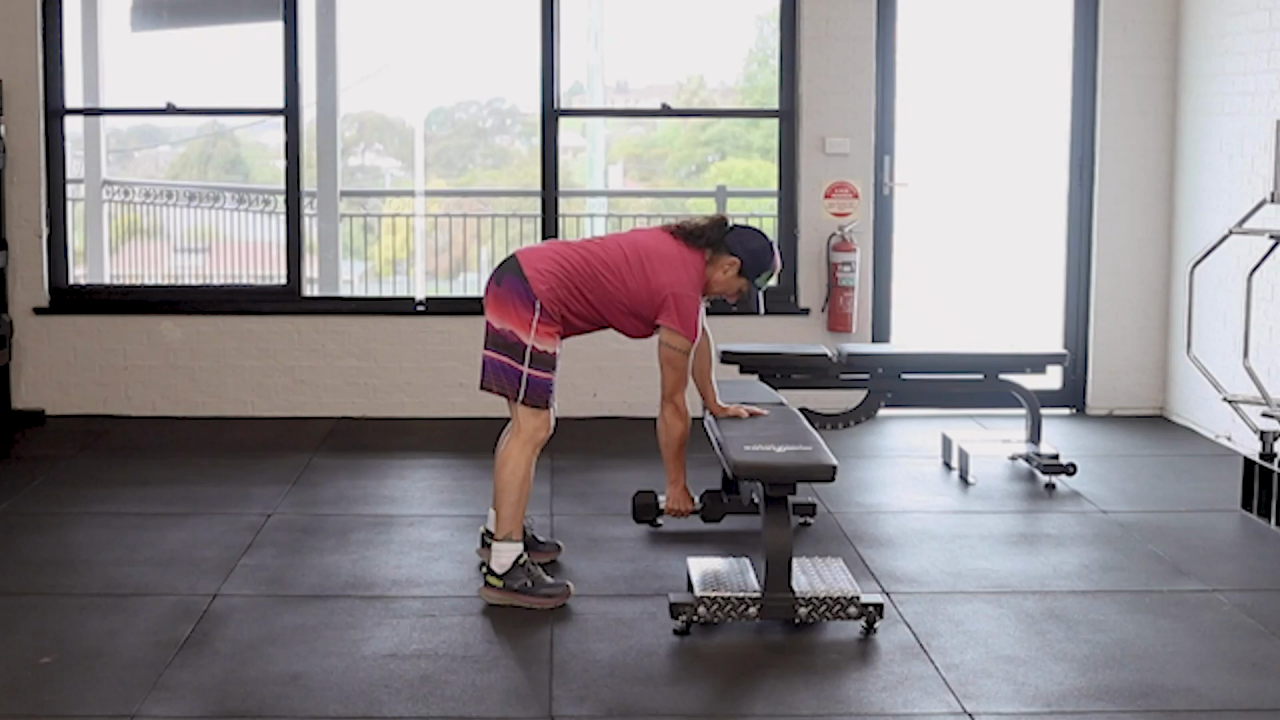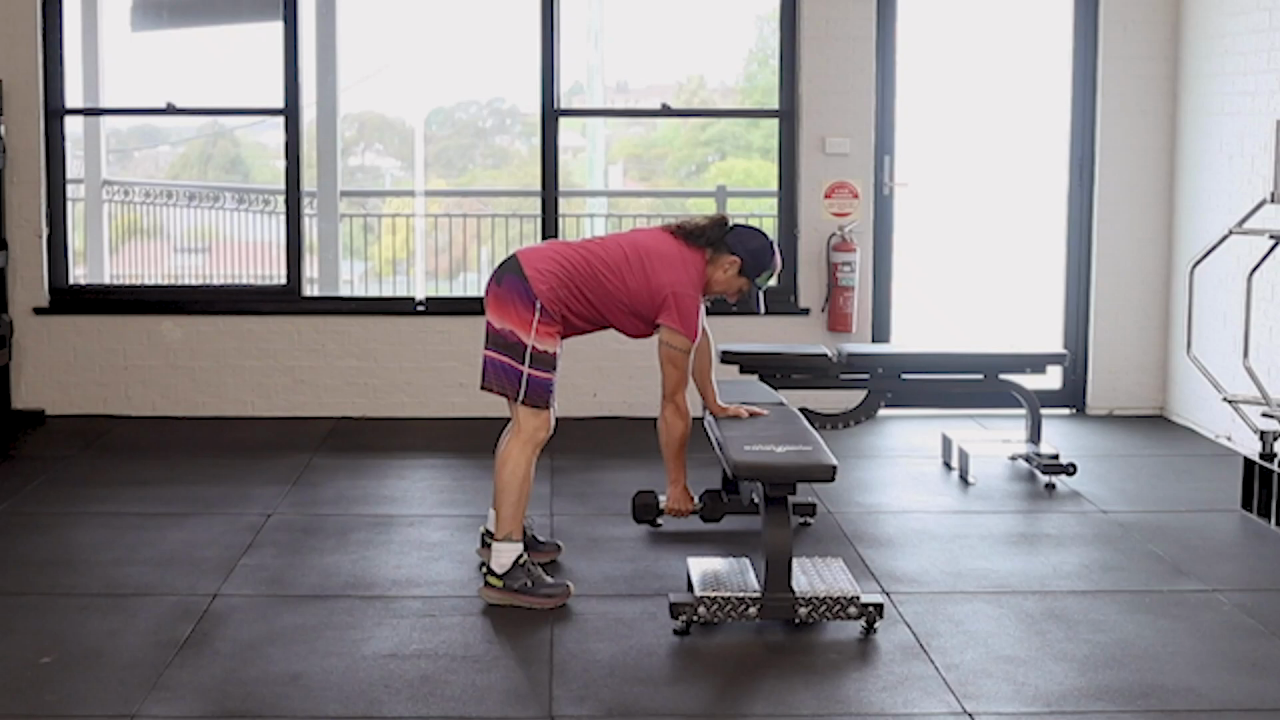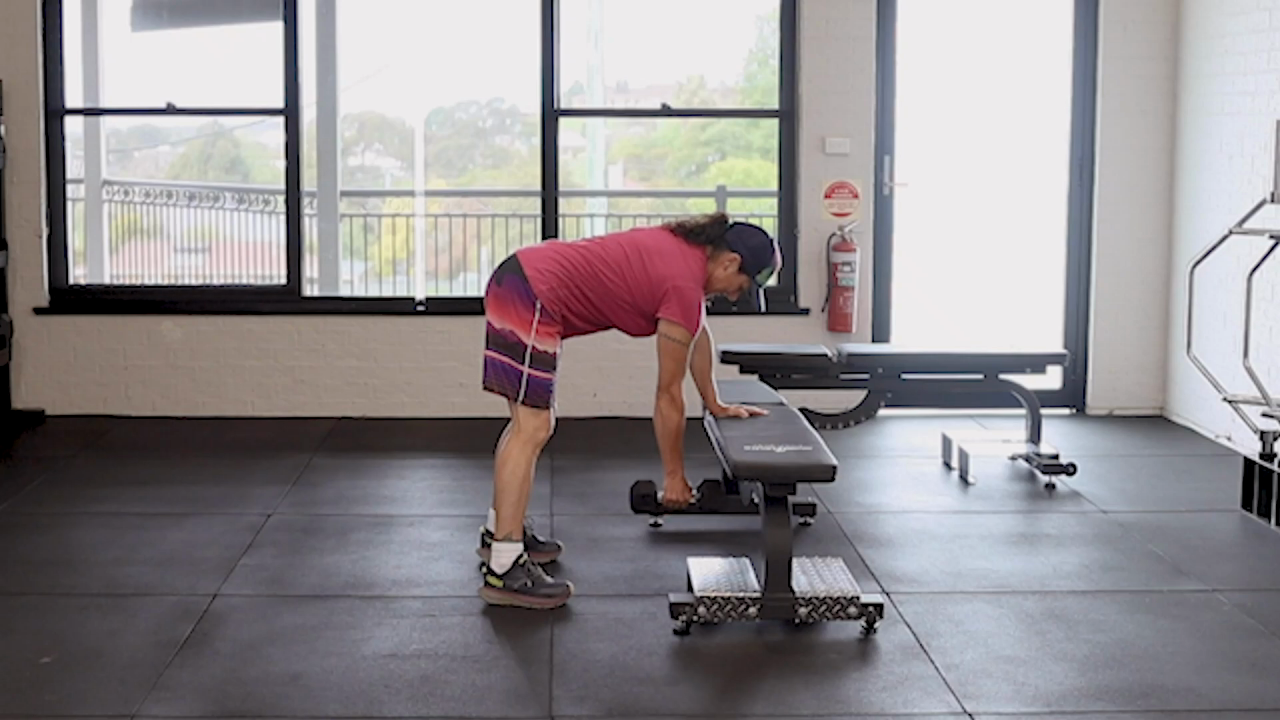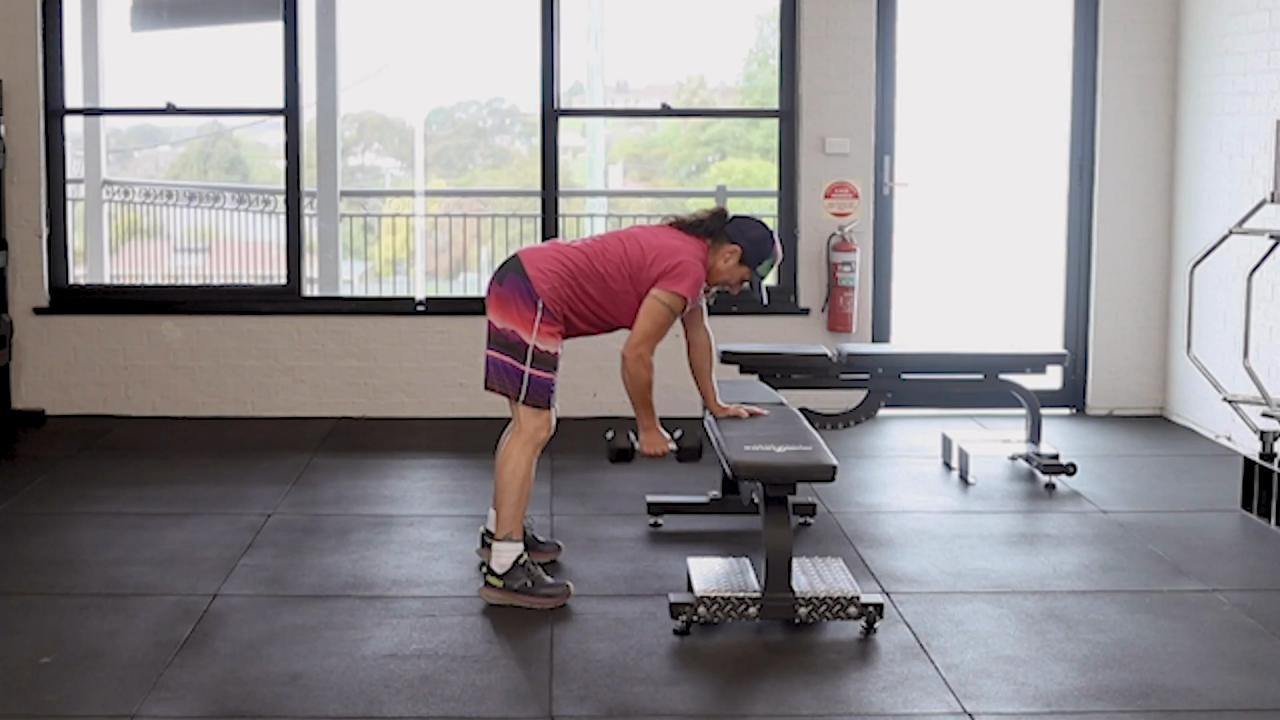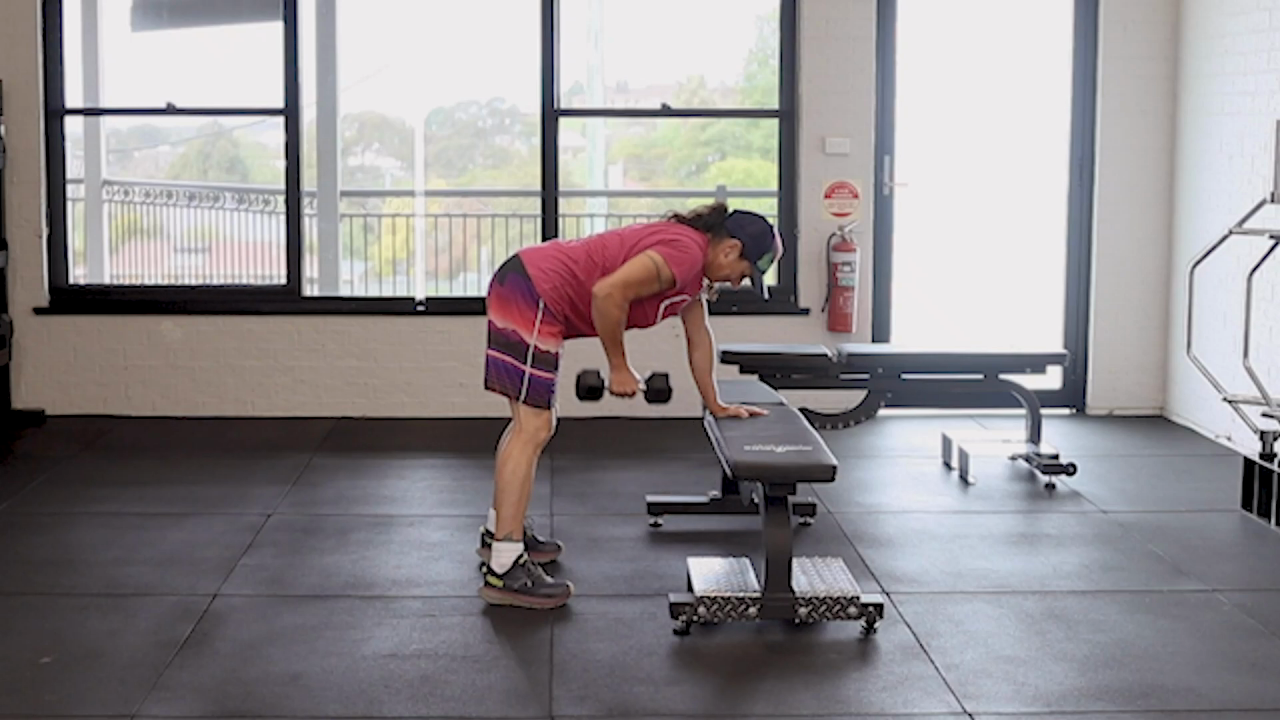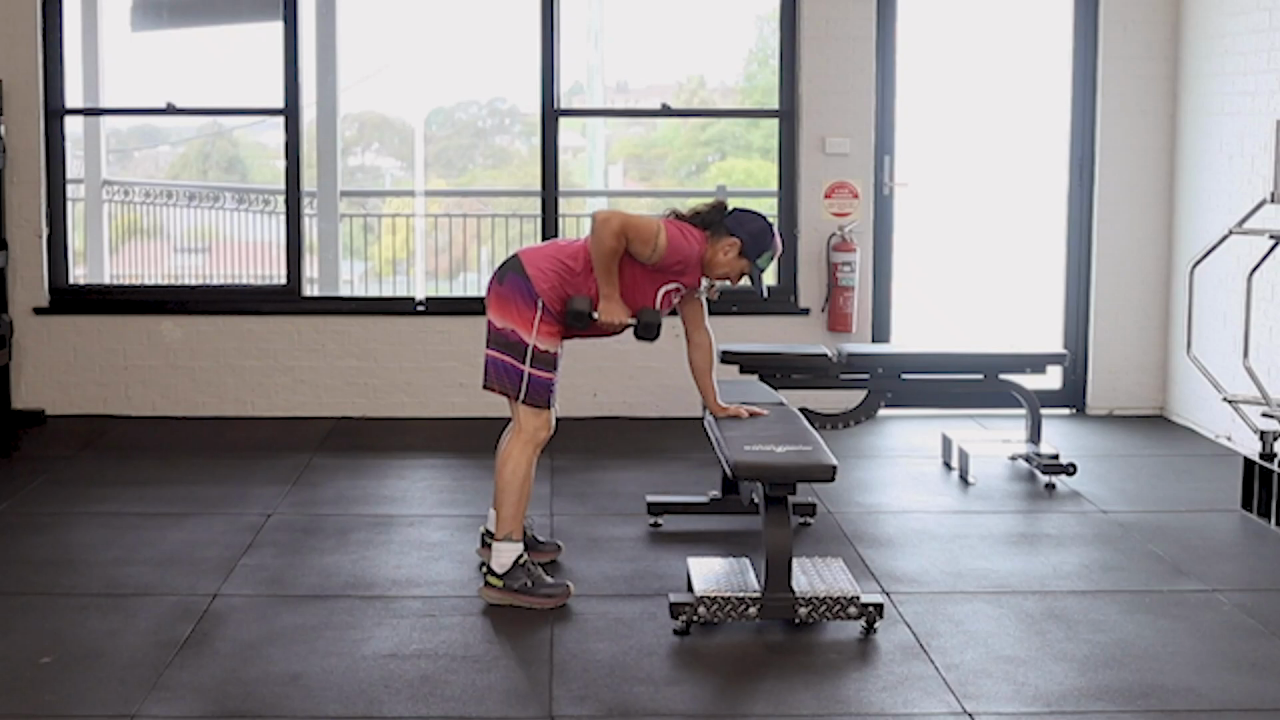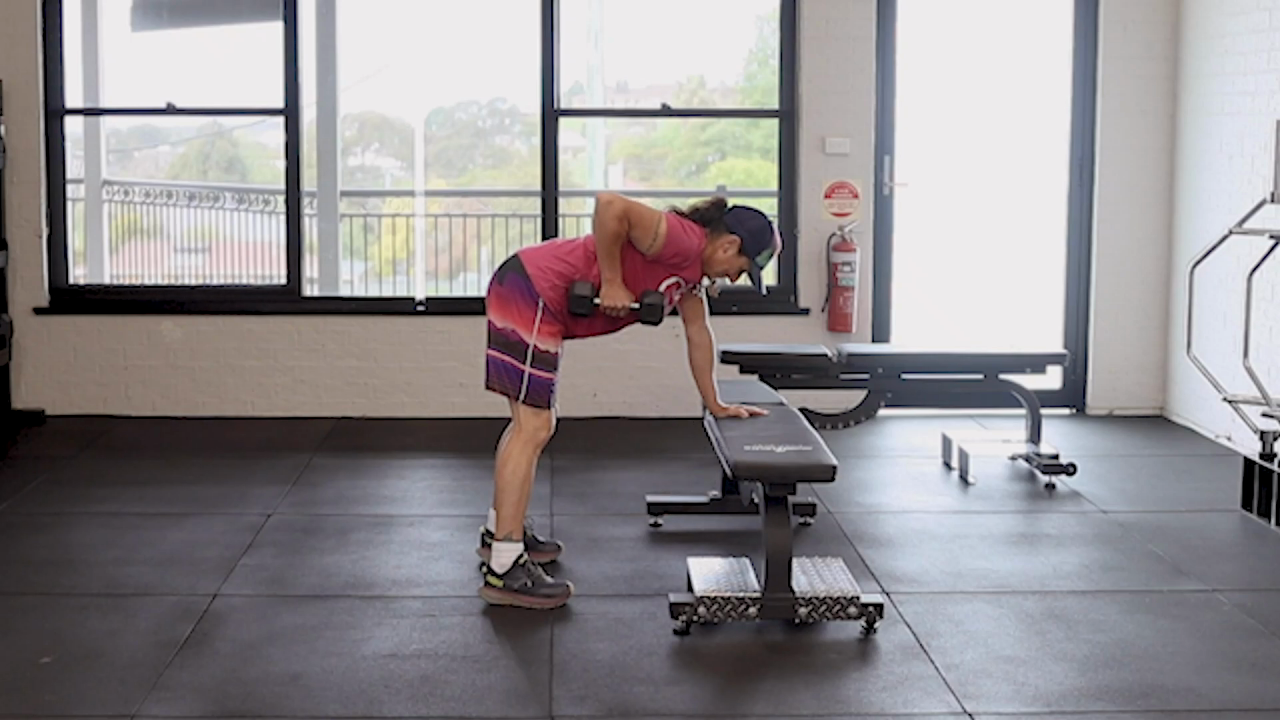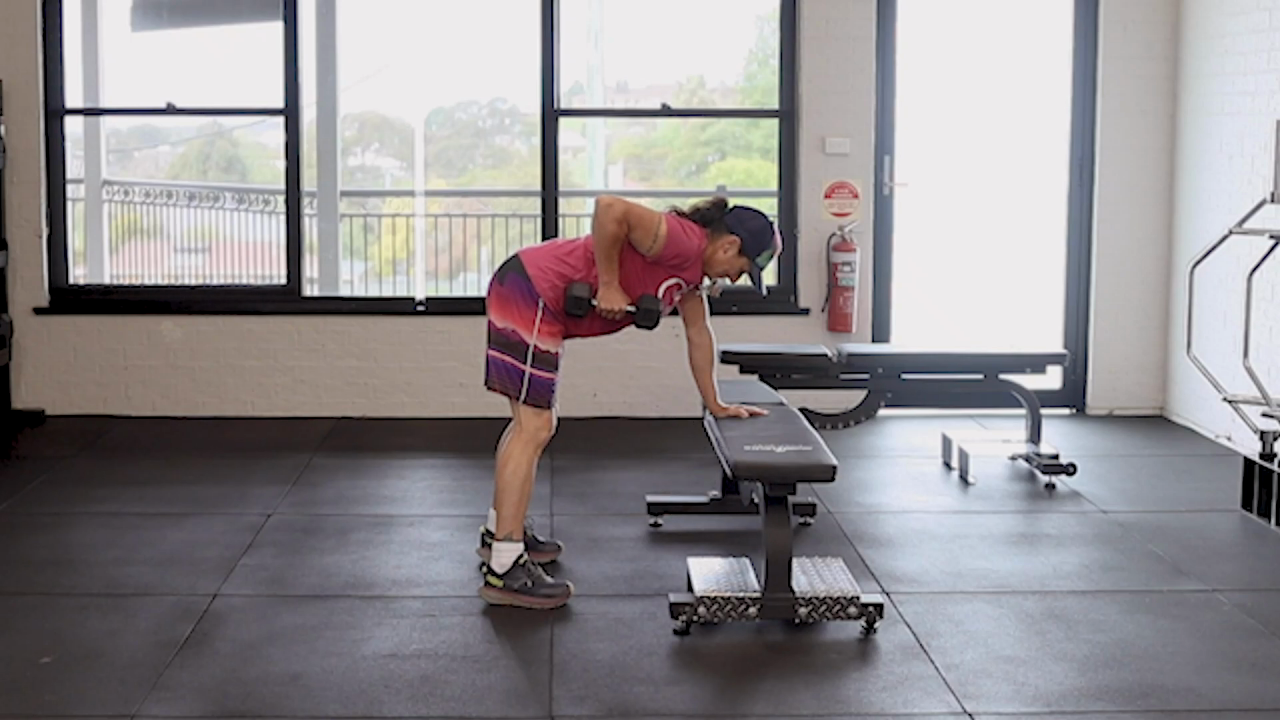
dt=0.3s
person 1, frame 1
left shoulder: (689, 253)
right shoulder: (682, 288)
left elbow: (698, 334)
right elbow: (672, 403)
left wrist: (716, 405)
right wrist: (676, 486)
left hip: (520, 279)
right hip: (530, 296)
left knee: (529, 420)
right knee: (532, 429)
left ankle: (499, 530)
right ankle: (504, 569)
person 1, frame 2
left shoulder: (690, 253)
right shoulder: (683, 288)
left elbow: (699, 335)
right elbow: (672, 403)
left wrist: (716, 405)
right wrist: (677, 485)
left hip: (520, 282)
right hip: (530, 297)
left knee: (529, 421)
right knee: (532, 430)
left ankle: (500, 530)
right ankle: (504, 569)
person 1, frame 3
left shoulder: (690, 252)
right shoulder: (685, 286)
left elbow: (699, 335)
right elbow: (668, 394)
left wrist: (716, 405)
right wrist: (674, 477)
left hip: (522, 282)
right hip: (530, 296)
left knee: (528, 421)
right knee: (532, 429)
left ankle: (499, 530)
right ankle: (504, 569)
person 1, frame 4
left shoulder: (691, 251)
right shoulder: (686, 268)
left elbow: (697, 332)
right elbow: (635, 355)
left wrist: (715, 404)
right wrist: (649, 429)
left hip: (523, 286)
right hip: (531, 295)
left knee: (529, 421)
right knee: (533, 429)
left ankle: (499, 530)
right ankle: (504, 569)
person 1, frame 5
left shoulder: (694, 259)
right shoulder: (683, 255)
left elbow: (698, 333)
right elbow: (606, 292)
left wrist: (715, 404)
right wrist: (619, 368)
left hip: (526, 290)
right hip: (530, 294)
left knee: (531, 420)
right knee: (533, 429)
left ankle: (499, 530)
right ankle: (504, 570)
person 1, frame 6
left shoulder: (692, 262)
right shoulder: (682, 245)
left elbow: (697, 332)
right elbow: (605, 222)
left wrist: (714, 404)
right wrist: (610, 298)
left hip: (528, 294)
right hip: (529, 294)
left knee: (530, 421)
right knee: (533, 429)
left ankle: (500, 530)
right ankle: (505, 569)
person 1, frame 7
left shoulder: (692, 263)
right shoulder: (681, 242)
left elbow: (697, 332)
right elbow: (610, 205)
left wrist: (714, 404)
right wrist: (612, 281)
left hip: (529, 293)
right hip: (529, 293)
left knee: (531, 422)
right knee: (534, 429)
left ankle: (500, 530)
right ankle: (504, 570)
person 1, frame 8
left shoulder: (693, 264)
right shoulder: (682, 243)
left elbow: (698, 333)
right elbow: (609, 208)
left wrist: (715, 404)
right wrist: (609, 284)
left hip: (530, 295)
right hip: (530, 293)
left knee: (531, 422)
right knee: (535, 429)
left ankle: (500, 530)
right ankle: (505, 568)
